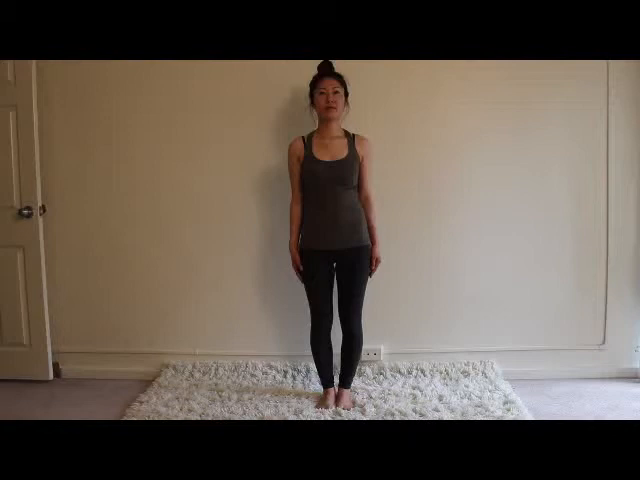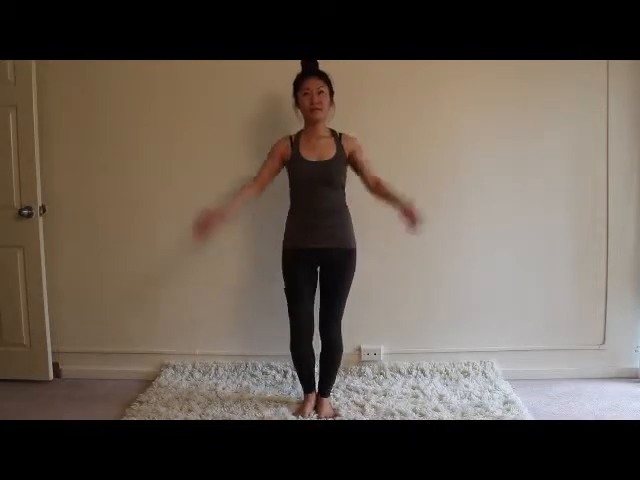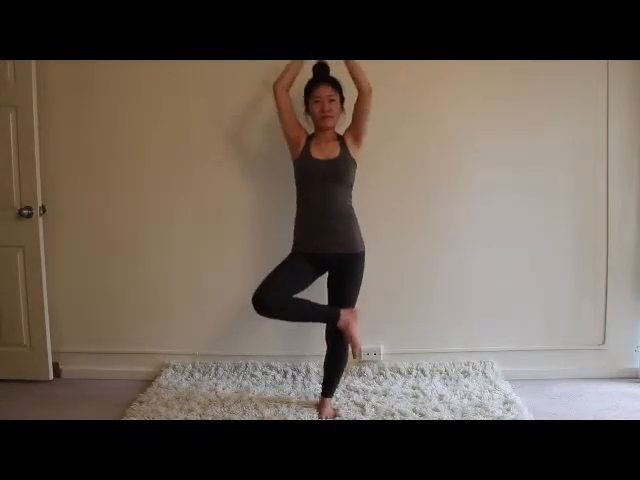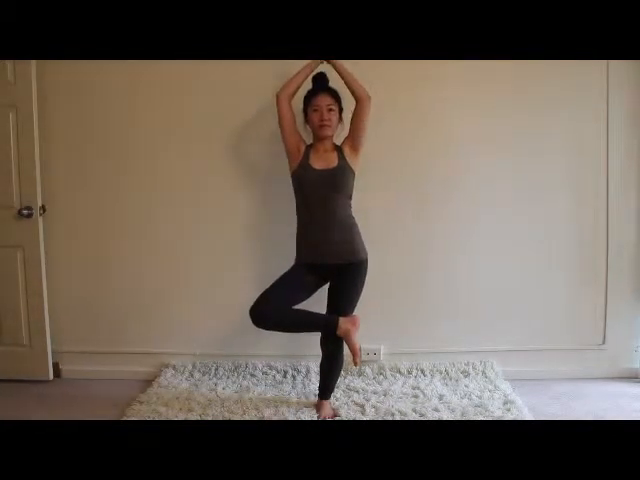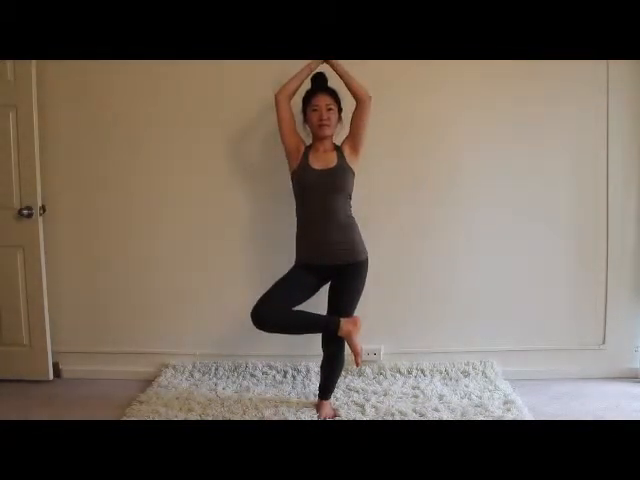
dt=0.7s
person 1, frame 1
left shoulder: (360, 145)
right shoulder: (299, 147)
left elbow: (365, 195)
right elbow: (297, 198)
left wrist: (375, 242)
right wrist: (293, 244)
left hip: (354, 244)
right hip: (314, 246)
left knee: (351, 321)
right knee: (320, 321)
left ankle: (345, 386)
right ankle: (327, 386)
person 1, frame 2
left shoulder: (347, 144)
right shoulder: (285, 146)
left elbow: (372, 181)
right elbow: (257, 184)
left wrist: (398, 202)
right wrist: (222, 211)
left hip: (340, 245)
right hip: (298, 246)
left knee: (331, 327)
right knee: (300, 327)
left ankle: (325, 396)
right ankle: (308, 393)
person 1, frame 3
left shoulder: (351, 143)
right shoulder: (299, 143)
left elbow: (366, 90)
right elbow: (279, 89)
left wrist: (341, 59)
right wrist: (306, 58)
left hip: (348, 248)
right hip: (306, 249)
left knee: (336, 334)
right knee: (264, 301)
left ankle: (326, 398)
right ankle: (342, 316)
person 1, frame 4
left shoulder: (349, 153)
right shoulder: (298, 153)
left elbow: (365, 99)
right elbow: (282, 98)
left wrist: (334, 63)
right wrist: (314, 63)
left hip: (349, 258)
right hip: (309, 260)
left knee: (331, 339)
right knee: (262, 313)
left ankle: (325, 399)
right ankle: (341, 324)
person 1, frame 5
left shoulder: (348, 153)
right shoulder: (297, 154)
left elbow: (365, 100)
right elbow: (281, 99)
left wrist: (333, 63)
right wrist: (313, 64)
left hip: (350, 258)
right hip: (309, 261)
left knee: (332, 338)
right knee: (263, 315)
left ankle: (325, 399)
right ankle: (343, 325)
